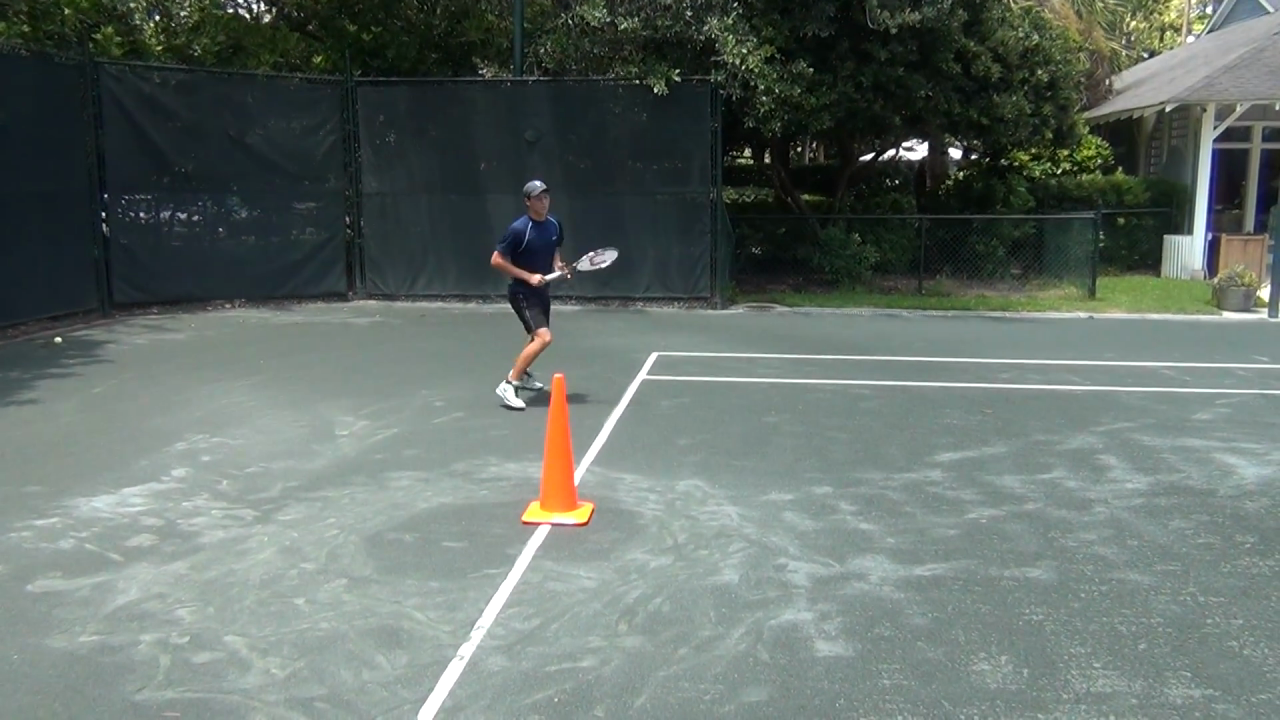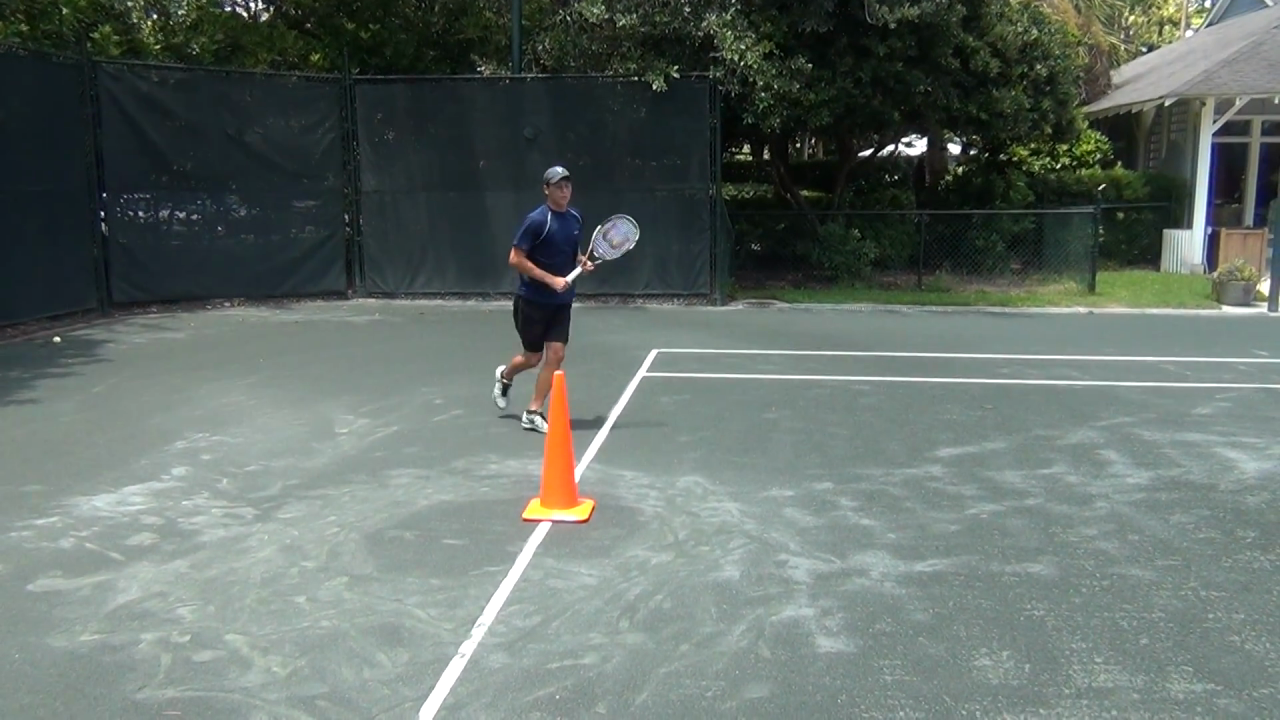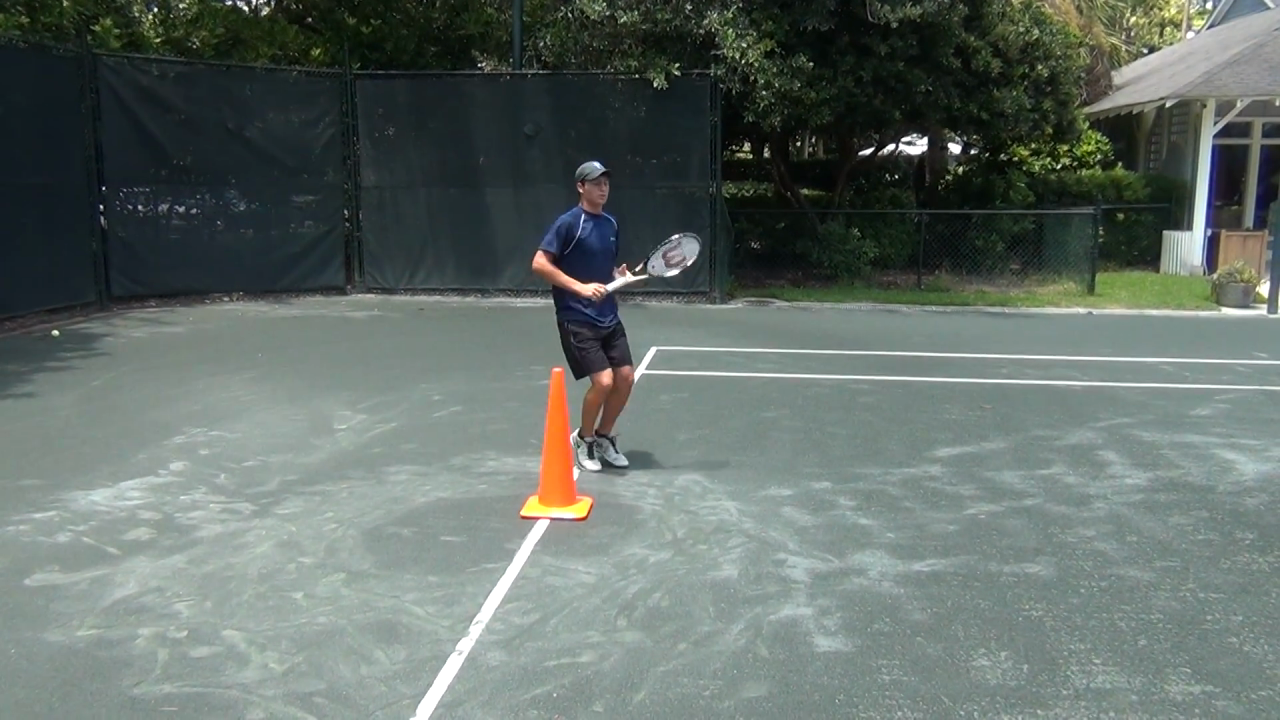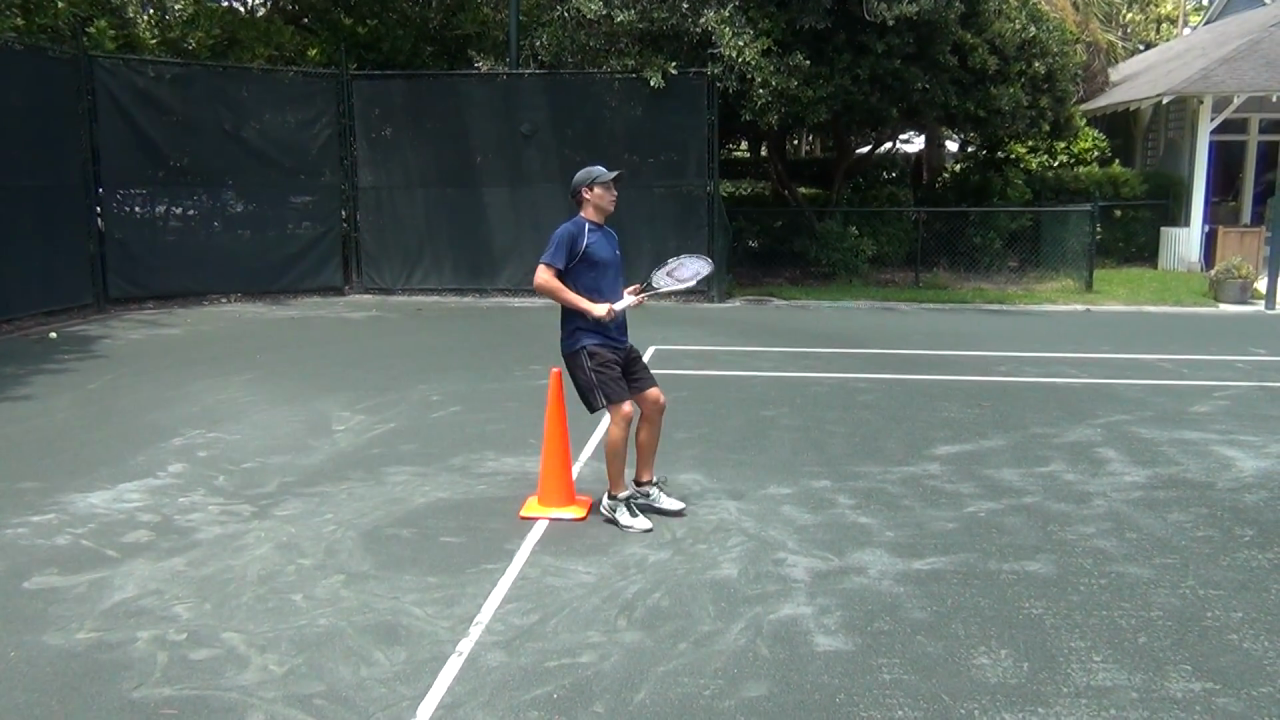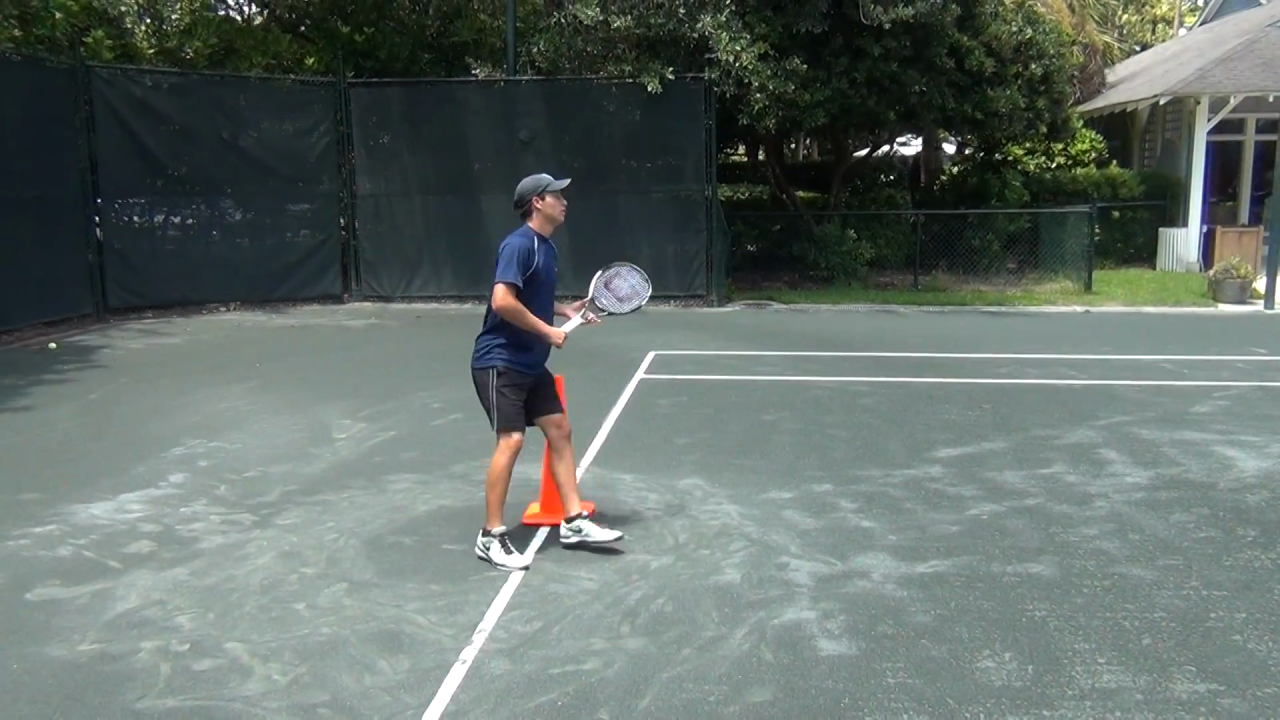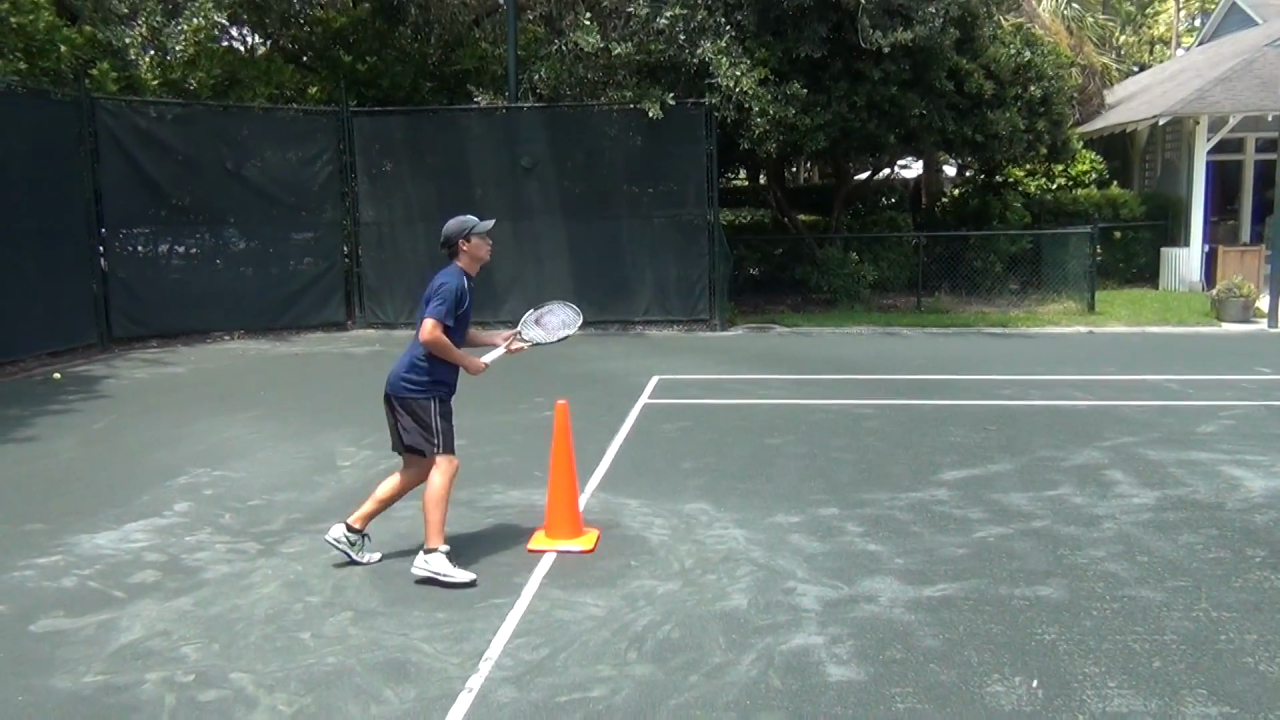
dt=0.4s
person 1, frame 1
left shoulder: (554, 224)
right shoulder: (518, 229)
right elbow: (496, 260)
left wrist: (558, 264)
right wrist: (528, 276)
left hip: (541, 291)
right hip: (523, 292)
left knee: (540, 340)
right knee: (543, 338)
left ankle: (522, 373)
right ankle: (508, 385)
person 1, frame 2
left shoulder: (575, 218)
right shoulder: (536, 220)
right elbow: (515, 259)
left wrist: (582, 260)
right wrist: (550, 279)
left hip: (562, 300)
right hip: (532, 299)
left knee: (557, 355)
right knee: (532, 357)
left ankle: (534, 413)
right ankle: (504, 376)
person 1, frame 3
left shoulder: (610, 224)
right shoulder: (567, 223)
right elbow: (540, 265)
left wrist: (619, 274)
right wrist: (581, 288)
left hip: (607, 316)
right hip: (576, 320)
left knee: (625, 377)
right knee: (603, 381)
left ankle: (603, 435)
right ankle: (584, 439)
person 1, frame 4
left shoulder: (609, 234)
right shoulder: (570, 233)
right elbow: (542, 281)
left wrist: (626, 296)
right wrist: (589, 308)
left hip: (617, 339)
right hip: (586, 342)
left knee: (655, 402)
right knee: (622, 412)
left ankle: (645, 484)
right ankle: (616, 498)
person 1, frame 5
left shoulder: (547, 245)
right shoulder: (518, 245)
right elbow: (502, 302)
left wrist: (569, 310)
right wrist: (548, 332)
left hip: (530, 363)
right hip: (499, 360)
left knee: (560, 431)
right knee: (512, 441)
left ankle: (575, 520)
right ankle: (491, 535)
person 1, frame 6
left shoulder: (465, 283)
right shoulder: (450, 283)
right elbow: (429, 336)
left wrist: (496, 340)
right wrist: (468, 363)
left hip: (411, 386)
right hip: (422, 387)
left knee: (416, 468)
right knee: (444, 462)
left ankle: (350, 529)
right ankle: (433, 554)
